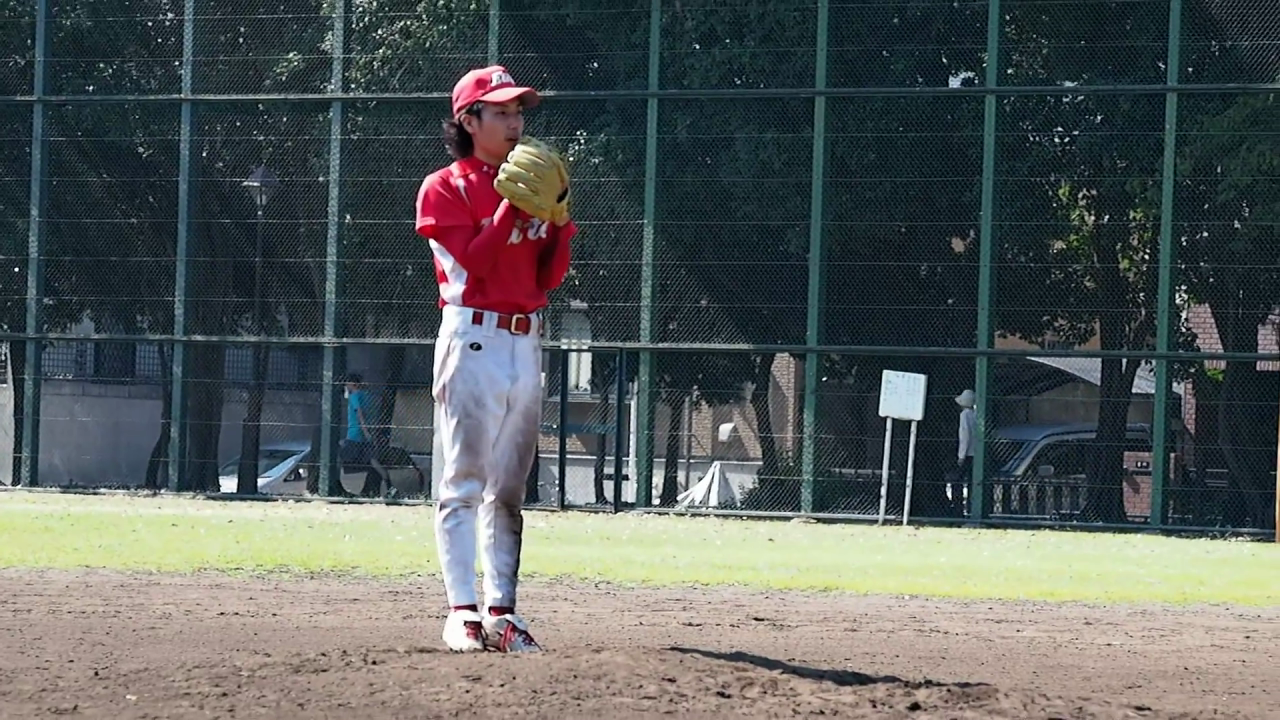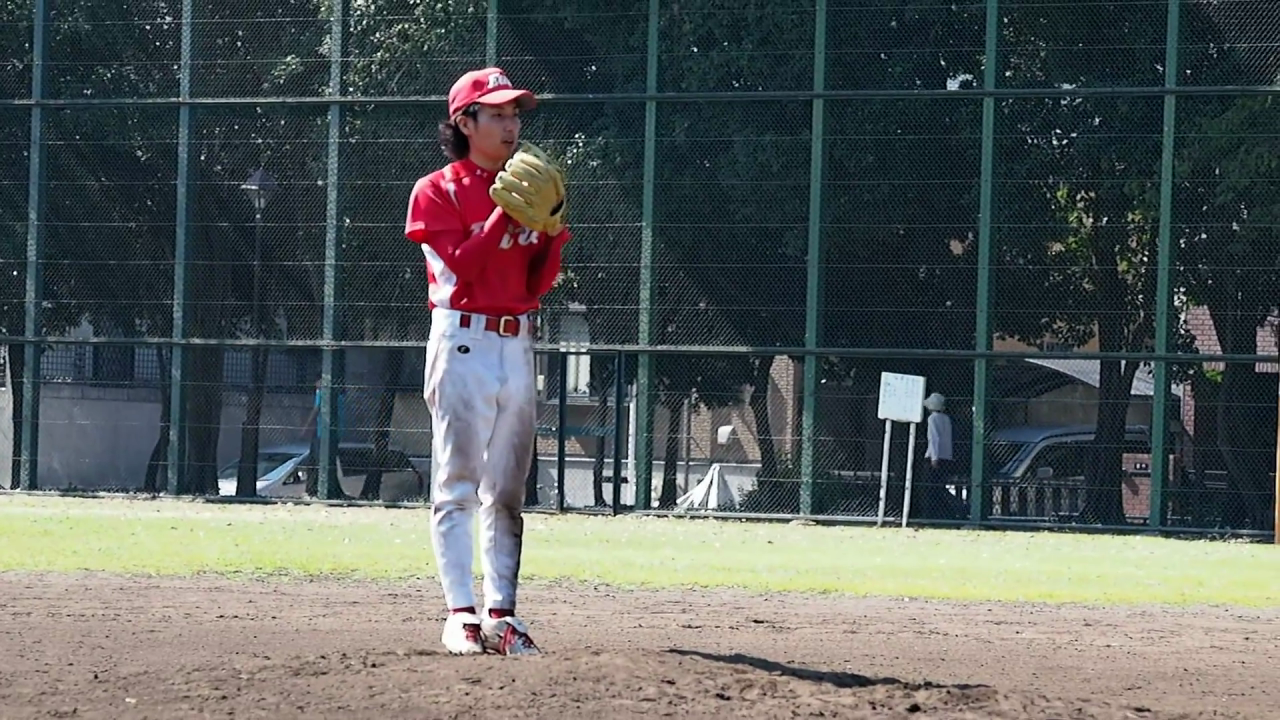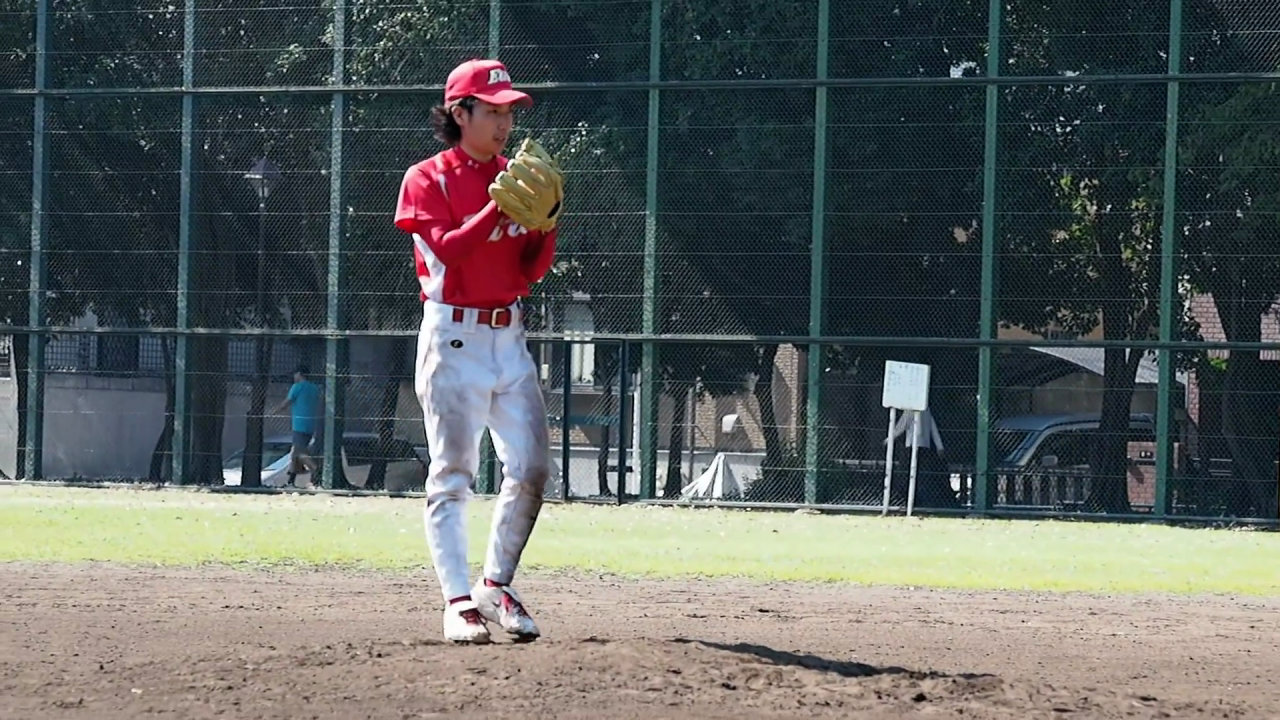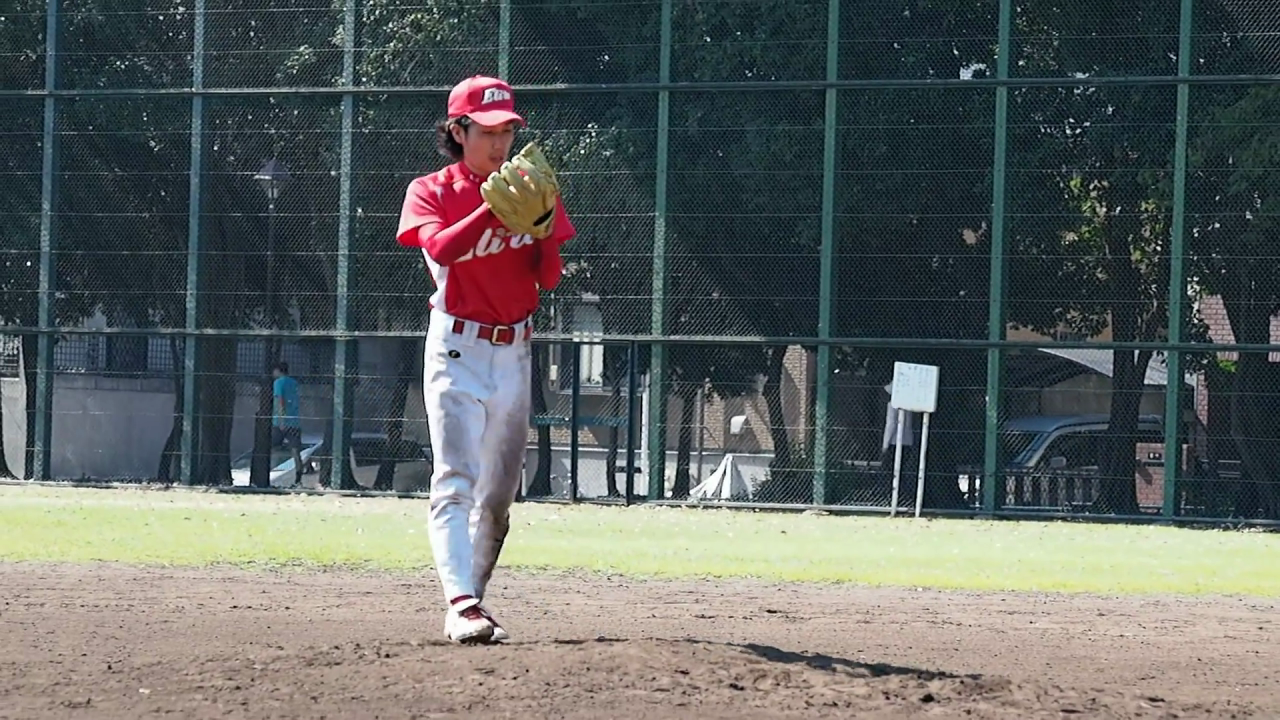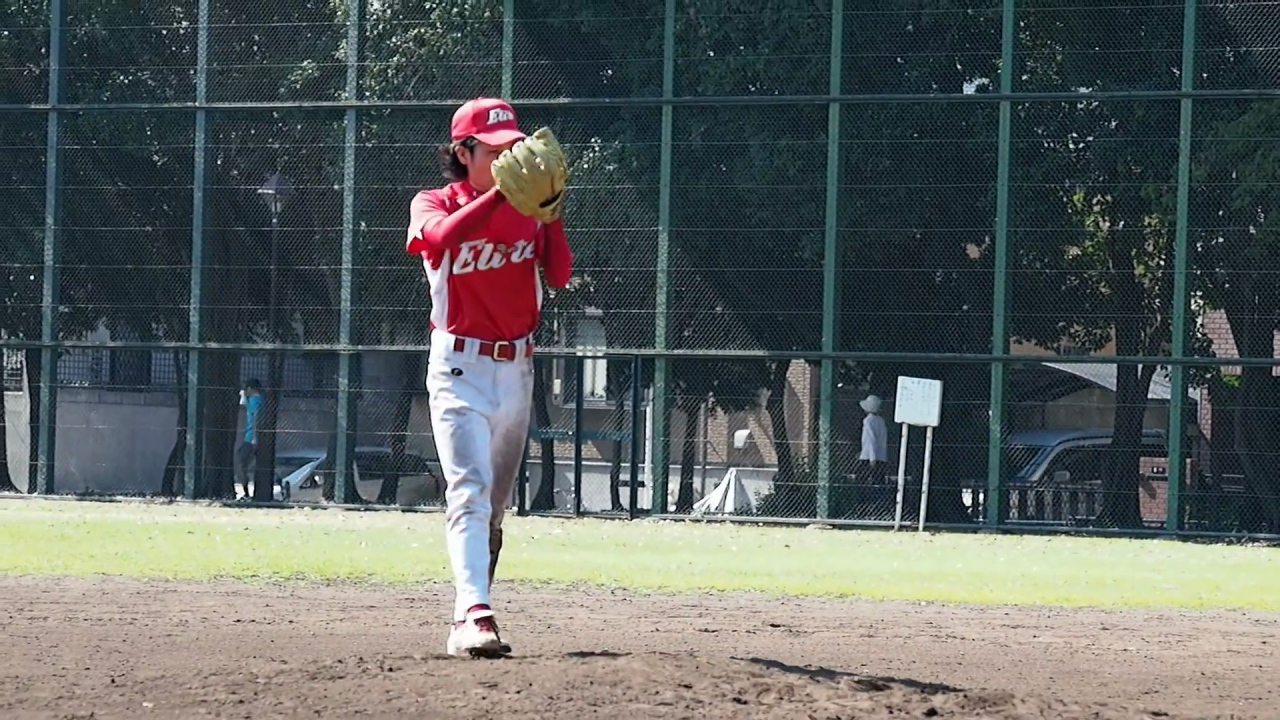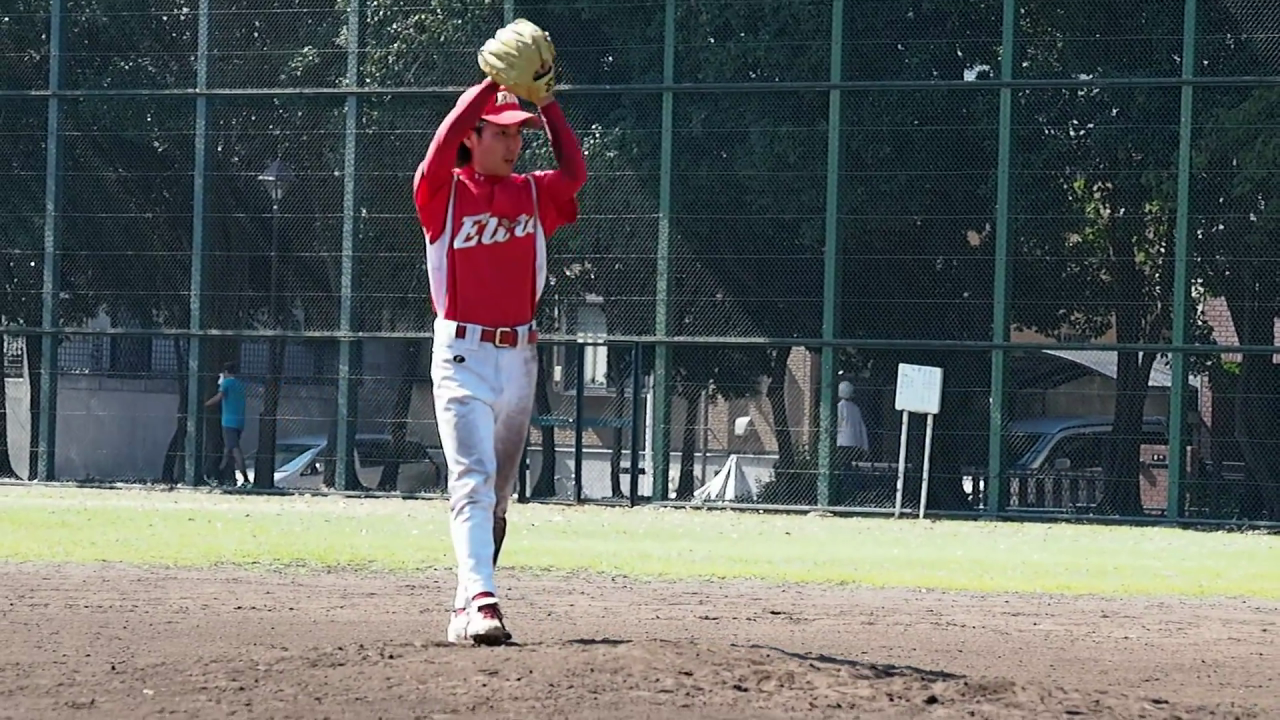
dt=0.3s
person 1, frame 1
right shoulder: (445, 187)
left elbow: (549, 278)
right elbow: (474, 261)
left wrist: (559, 217)
right wrist: (512, 204)
left hip: (526, 344)
right hip: (473, 341)
left knee: (508, 489)
right knee: (464, 482)
left ankle: (501, 610)
right ankle: (462, 611)
person 1, frame 2
right shoulder: (437, 190)
left elbow: (537, 285)
right elbow: (463, 265)
left wrist: (554, 229)
right wrist: (507, 210)
left hip: (517, 346)
right hip: (463, 343)
left knee: (508, 492)
right knee: (458, 486)
left ankle: (502, 613)
right ankle: (461, 614)
person 1, frame 3
left shoulder: (518, 178)
right shoulder: (427, 179)
left elbow: (532, 272)
right elbow: (449, 251)
left wrist: (547, 223)
right wrist: (501, 204)
left hip: (508, 336)
right hip: (455, 337)
left knee: (531, 468)
right knee: (451, 476)
left ankle: (497, 585)
right ankle: (459, 602)
person 1, frame 4
left shoulder: (532, 191)
right shoulder: (429, 191)
left elbow: (549, 278)
right elbow: (440, 249)
left wrist: (543, 228)
right wrist: (494, 204)
left hip: (513, 351)
right hip: (457, 349)
left knee: (498, 494)
right knee: (455, 482)
left ankle: (473, 597)
right ankle: (461, 603)
person 1, frame 5
left shoulder: (530, 211)
right shoulder: (433, 204)
left elbow: (559, 278)
right elbow: (440, 236)
left wrist: (549, 213)
right wrist: (500, 191)
left hip: (516, 369)
right hip: (459, 367)
left knee: (494, 506)
right knee: (469, 492)
left ankle: (466, 619)
right ankle: (476, 612)
person 1, frame 6
left shoulder: (532, 193)
right shoulder: (444, 192)
left elbow: (575, 170)
right elbow: (442, 146)
left wrist: (541, 100)
right wrist: (492, 84)
left hip: (520, 355)
right hip: (462, 354)
left knee: (497, 493)
right knee: (473, 482)
left ankle: (466, 609)
right ankle: (479, 602)
